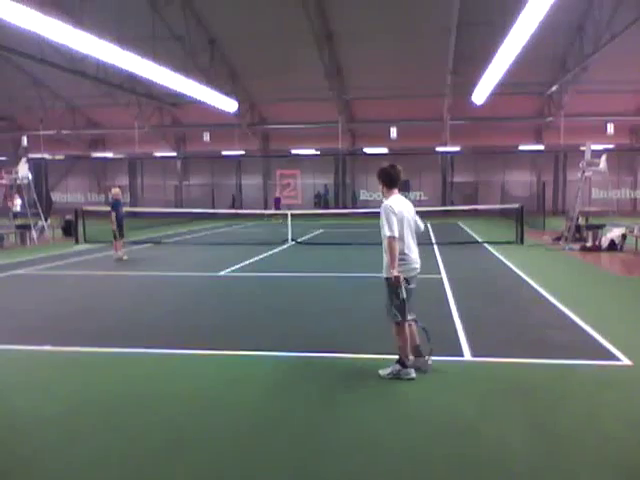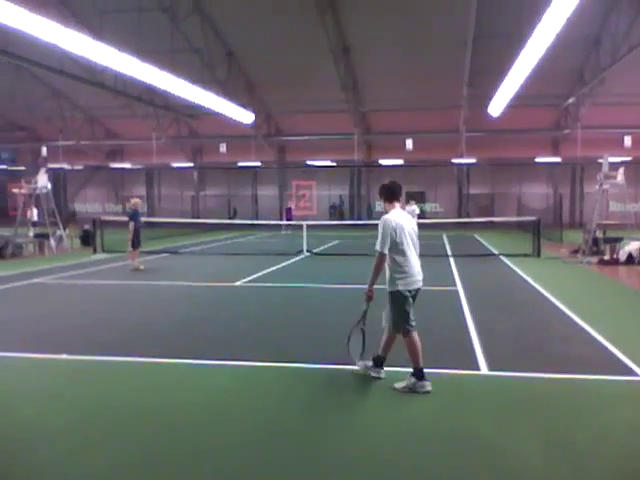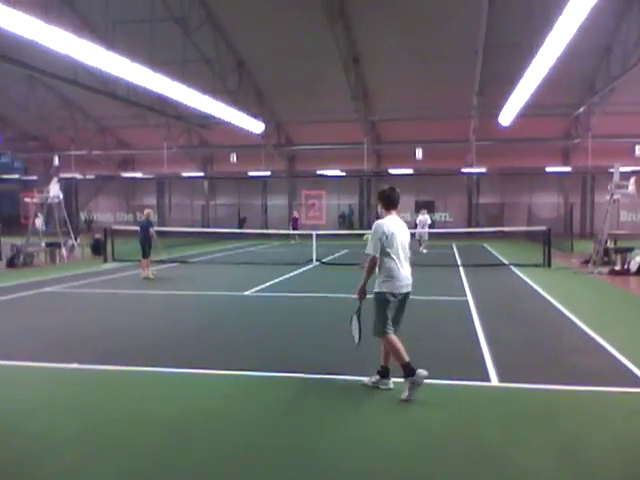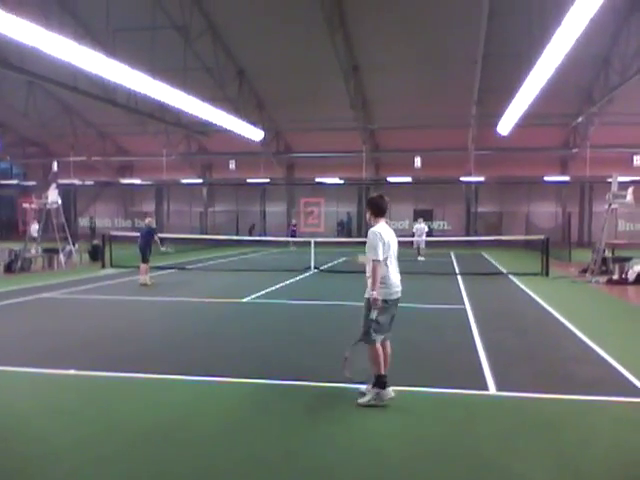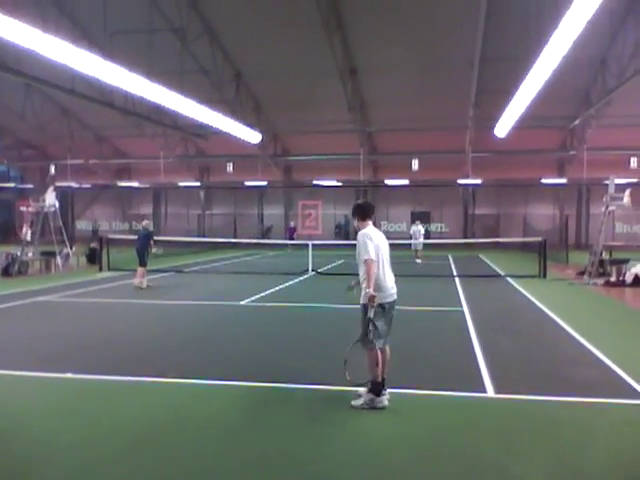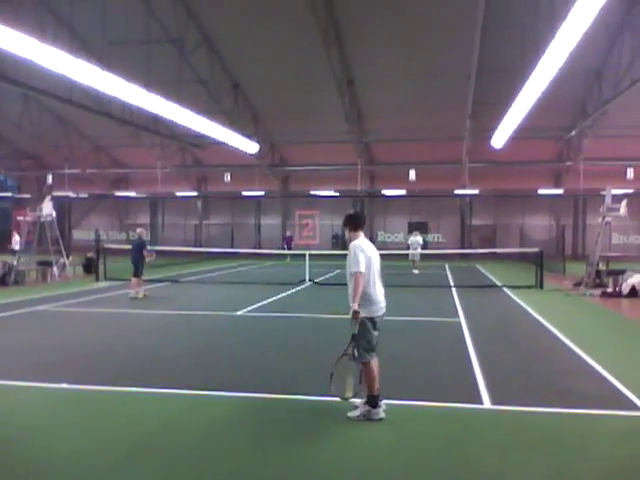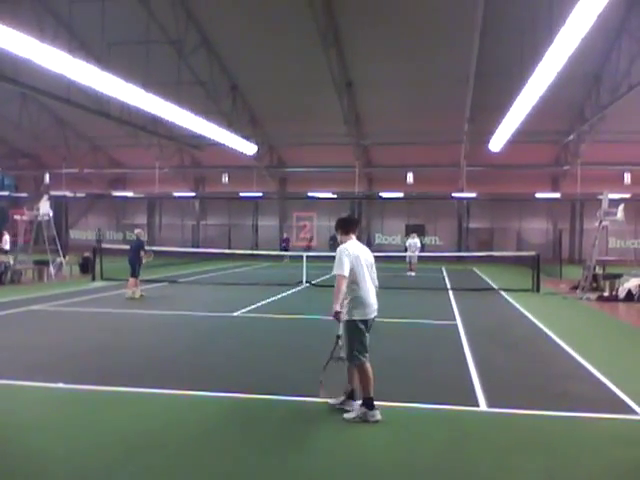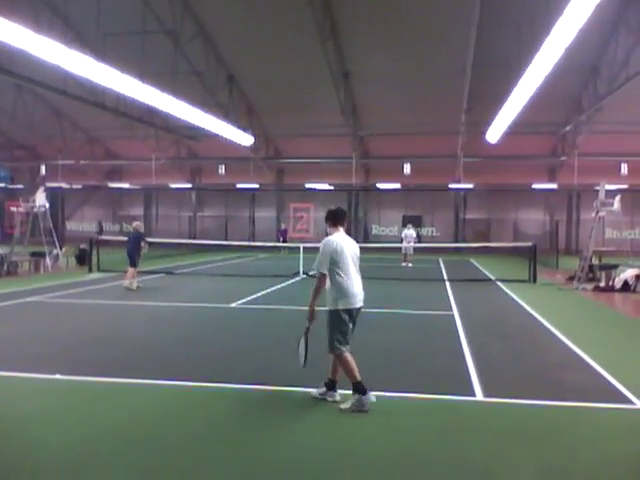
dt=0.4s
person 1, frame 1
left shoulder: (388, 206)
right shoulder: (406, 203)
left elbow: (392, 239)
right elbow: (420, 228)
left wrist: (394, 268)
left hip: (399, 269)
right hip: (412, 265)
left knee: (398, 318)
right knee: (406, 314)
left ankle: (404, 366)
right ankle: (417, 356)
person 1, frame 2
left shoulder: (387, 220)
right shoulder: (409, 219)
left elbow: (382, 257)
left wrist: (370, 285)
left hip: (400, 281)
right hip: (413, 278)
left knee: (407, 329)
right knee: (391, 324)
left ankle: (419, 378)
right ankle: (377, 364)
person 1, frame 3
left shoulder: (380, 225)
right shoulder: (403, 226)
left elbow: (373, 259)
left wrist: (363, 285)
left hip: (388, 285)
right hip: (404, 284)
left knee: (385, 332)
right knee: (388, 330)
left ankle: (412, 373)
right ankle: (384, 375)
person 1, frame 4
left shoulder: (375, 232)
right shoulder: (389, 231)
left elbow: (376, 264)
left wrist: (374, 291)
left hip: (381, 292)
right hip: (393, 290)
left knee: (371, 338)
right knee: (383, 338)
left ankle: (381, 387)
right ankle: (381, 384)
person 1, frame 5
left shoulder: (364, 234)
right shoulder: (378, 234)
left elbow: (370, 262)
left wrist: (370, 288)
left hip: (375, 295)
right hip: (388, 293)
left knee: (371, 343)
right knee: (382, 341)
left ankle: (376, 394)
right ankle: (381, 387)
person 1, frame 6
left shoulder: (356, 246)
right shoulder: (370, 246)
left elbow: (359, 275)
left wrist: (355, 303)
left hip: (365, 308)
right hip: (376, 305)
left knee: (365, 357)
right knee: (371, 355)
left ankle: (373, 407)
right ankle: (375, 399)
person 1, frame 7
left shoulder: (344, 249)
right shoulder: (365, 250)
left elbow: (341, 278)
left wrist: (337, 304)
left hip: (357, 309)
right hip: (368, 307)
left knee: (359, 358)
right knee: (354, 355)
left ankle: (369, 408)
right ankle: (349, 397)
person 1, frame 8
left shoulder: (329, 242)
right shoulder: (352, 243)
left elbow: (321, 277)
left wrist: (312, 305)
left hip: (341, 301)
right hip: (356, 298)
left knee: (339, 348)
right knee: (338, 345)
left ankle: (361, 393)
right ankle: (330, 388)
